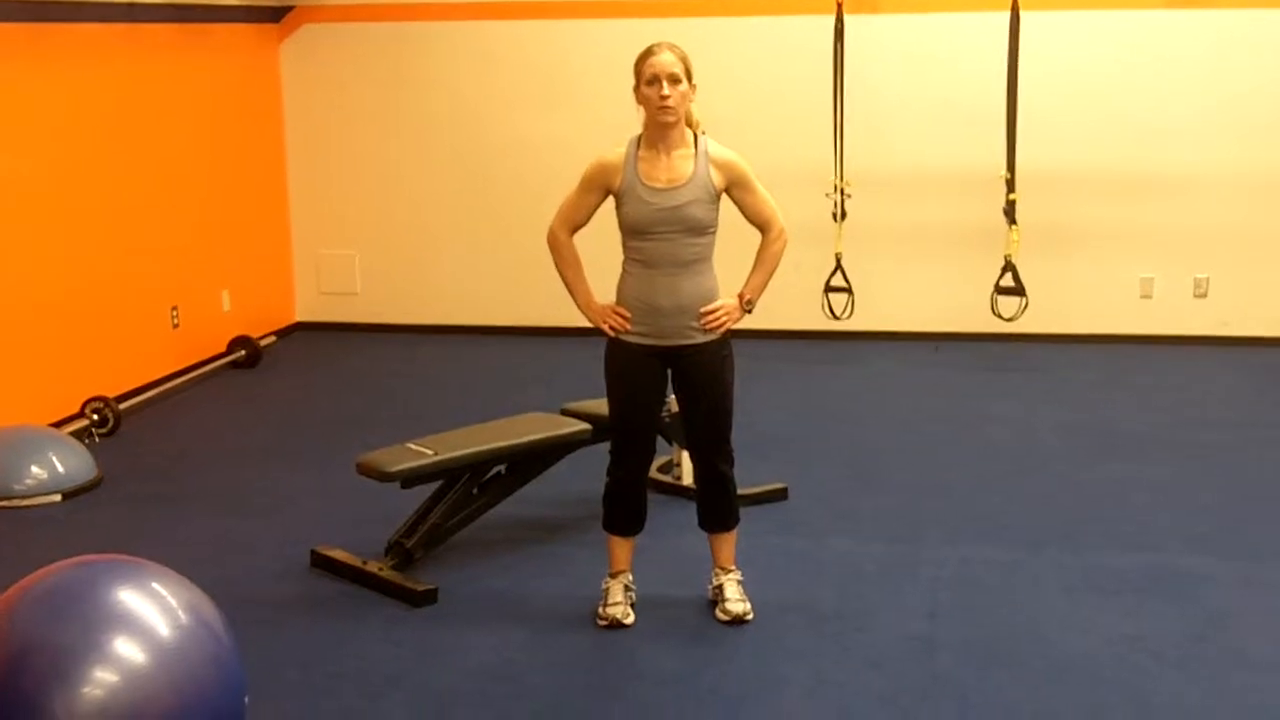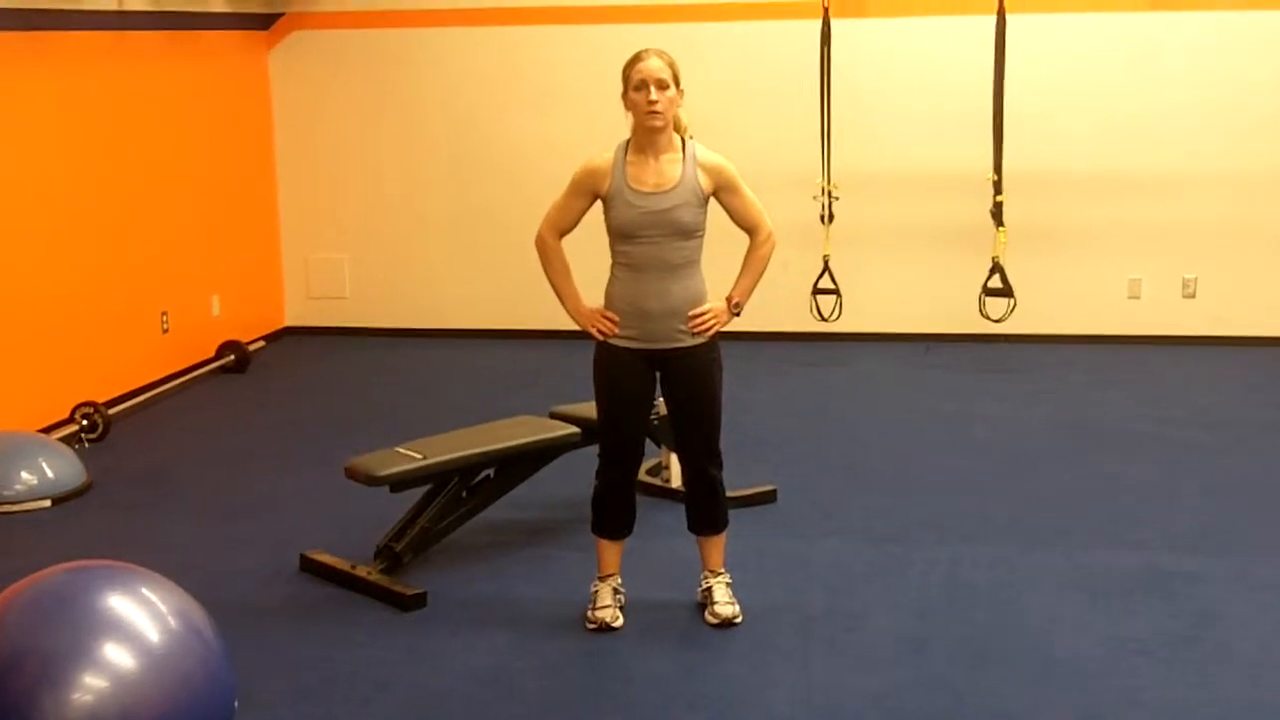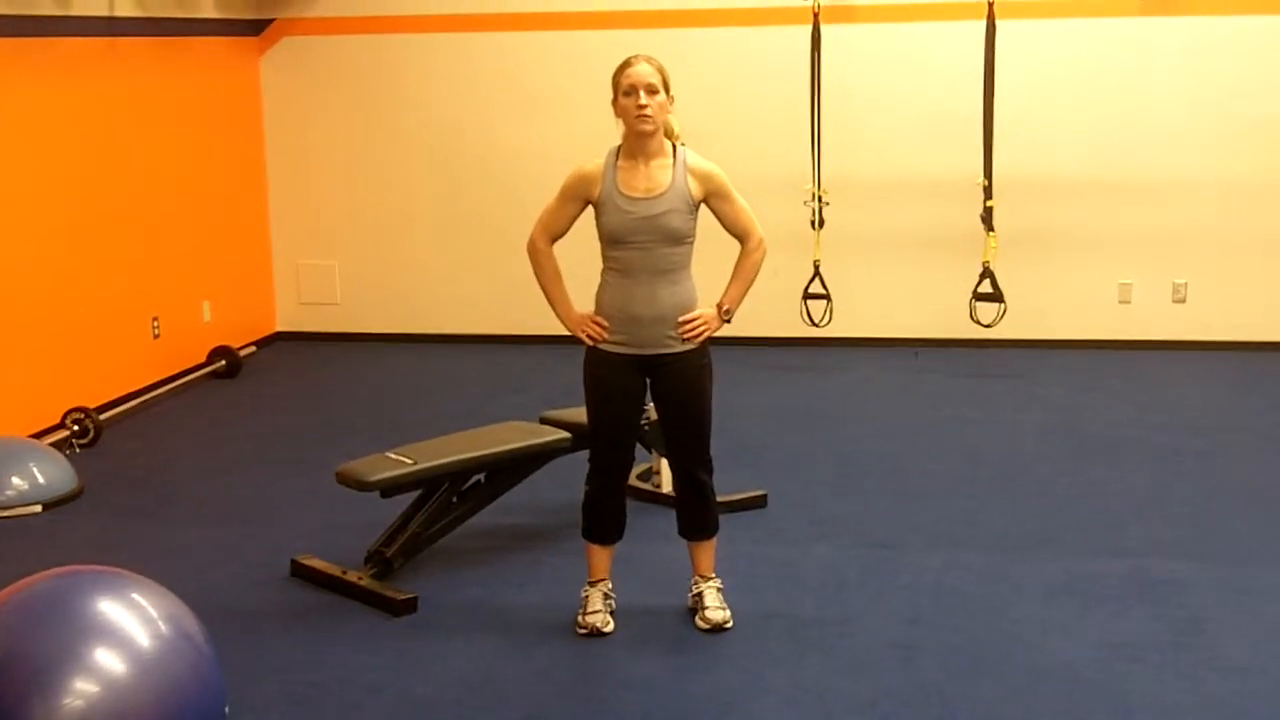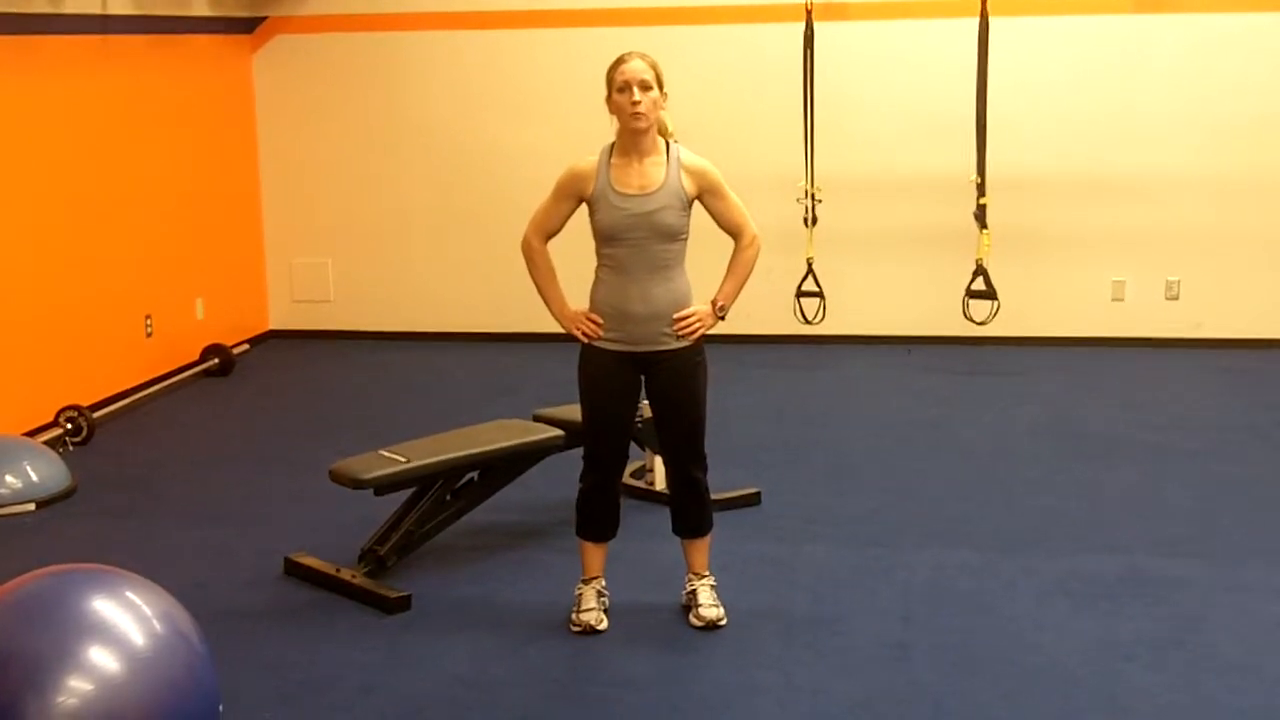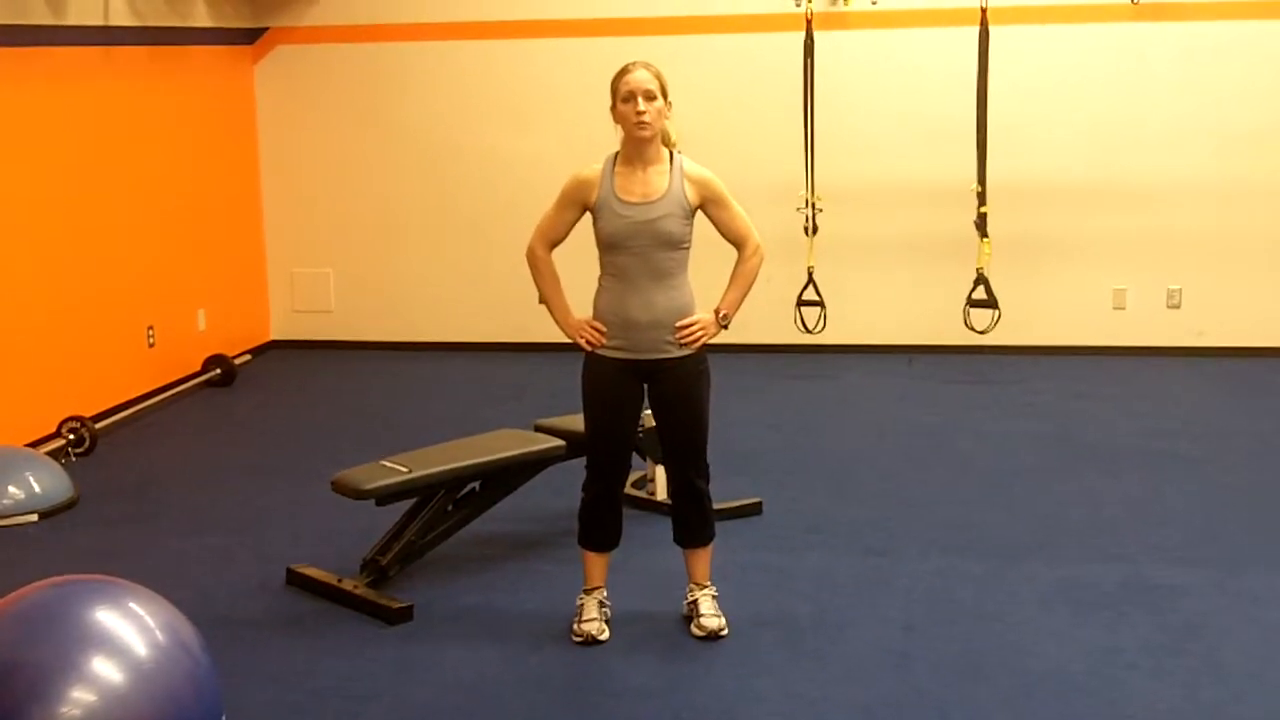
dt=1s
person 1, frame 1
left shoulder: (720, 162)
right shoulder: (613, 165)
left elbow: (775, 232)
right elbow: (560, 232)
left wrist: (745, 301)
right wrist: (588, 305)
left hip: (703, 337)
right hip: (634, 339)
left knee: (713, 458)
right knee: (629, 460)
left ankle: (726, 577)
right ankle: (618, 581)
person 1, frame 2
left shoulder: (708, 167)
right shoulder: (601, 170)
left elbow: (763, 234)
right elbow: (548, 236)
left wrist: (733, 303)
right wrist: (577, 308)
left hip: (691, 340)
right hip: (623, 342)
left knee: (702, 461)
right knee: (618, 462)
left ankle: (715, 579)
right ankle: (607, 584)
person 1, frame 3
left shoulder: (699, 173)
right shoulder: (592, 176)
left elbow: (754, 242)
right elbow: (540, 242)
left wrist: (724, 310)
right wrist: (568, 314)
left hip: (682, 346)
right hip: (613, 348)
left knee: (693, 466)
right knee: (608, 467)
left ankle: (706, 585)
right ankle: (598, 589)
person 1, frame 4
left shoulder: (693, 170)
right shoulder: (586, 174)
left elbow: (748, 239)
right elbow: (534, 241)
left wrist: (718, 307)
right wrist: (562, 312)
left hip: (676, 344)
right hip: (607, 346)
left knee: (687, 464)
right knee: (602, 466)
left ankle: (700, 583)
right ankle: (592, 587)
person 1, frame 5
left shoulder: (695, 180)
right shoulder: (590, 182)
left elbow: (751, 248)
right elbow: (539, 249)
left wrist: (721, 316)
right wrist: (566, 319)
left hip: (678, 351)
right hip: (610, 354)
left knee: (689, 472)
right knee: (604, 473)
left ankle: (701, 592)
right ankle: (593, 597)
